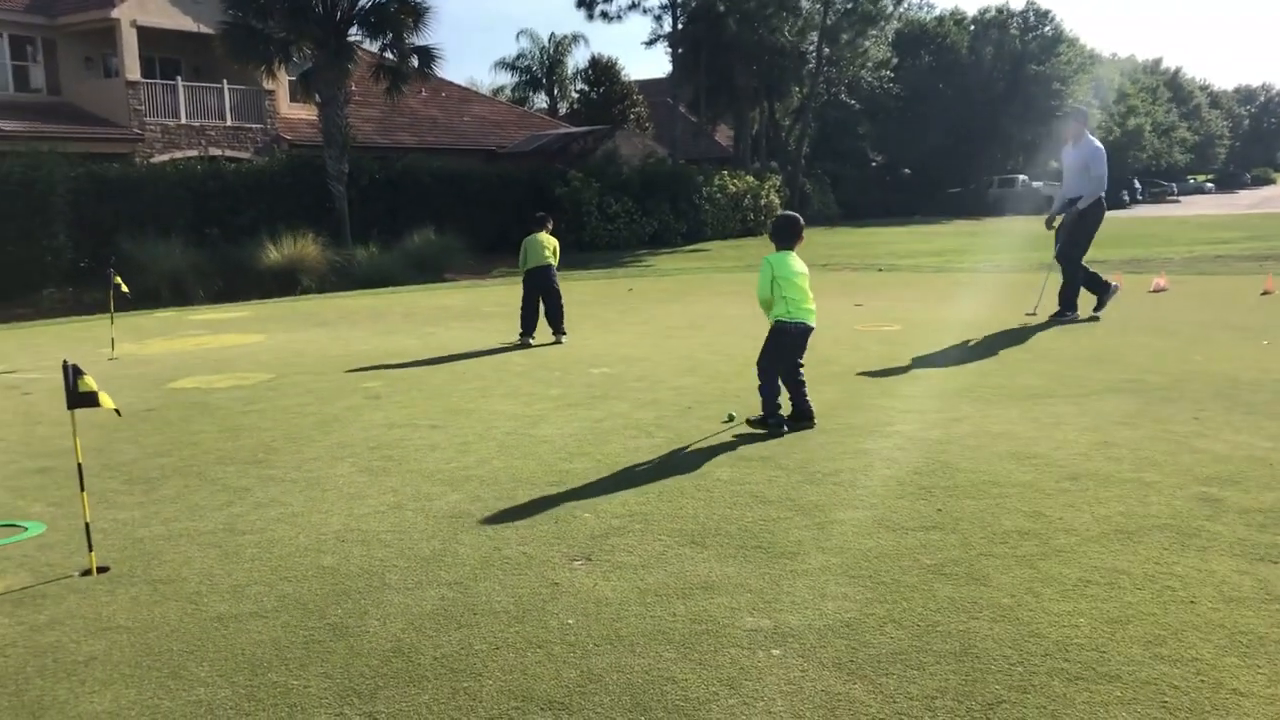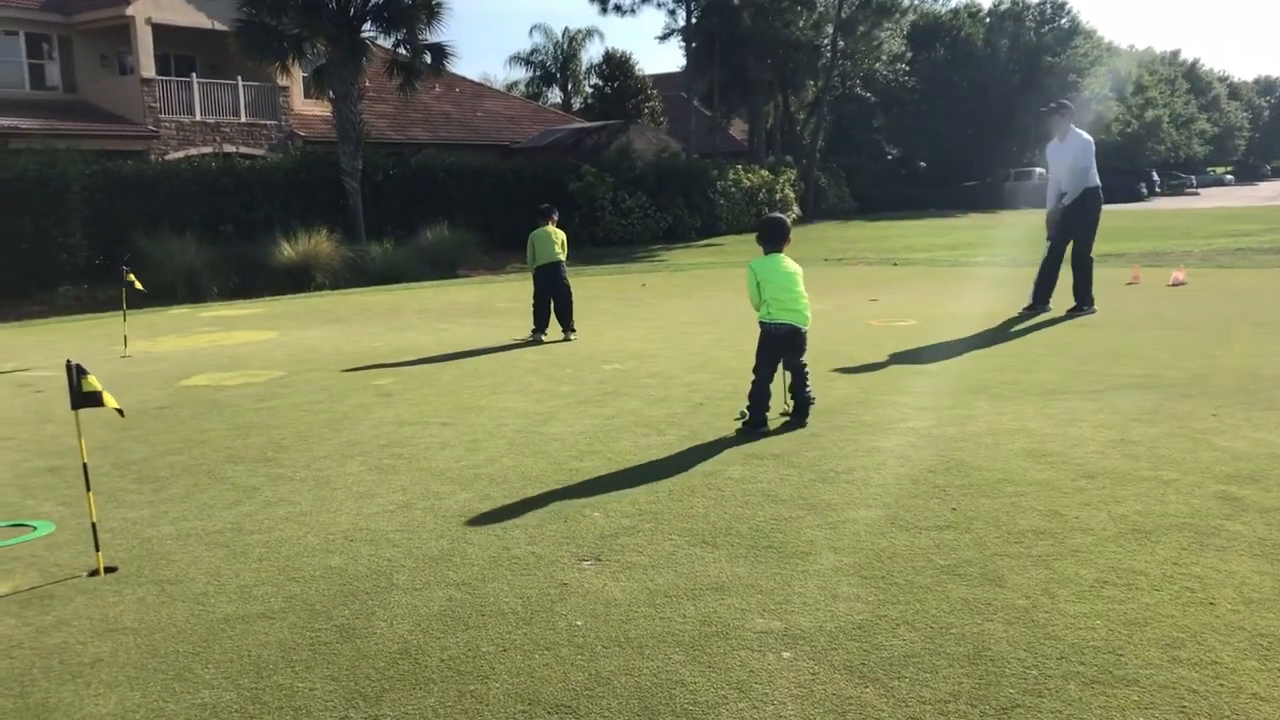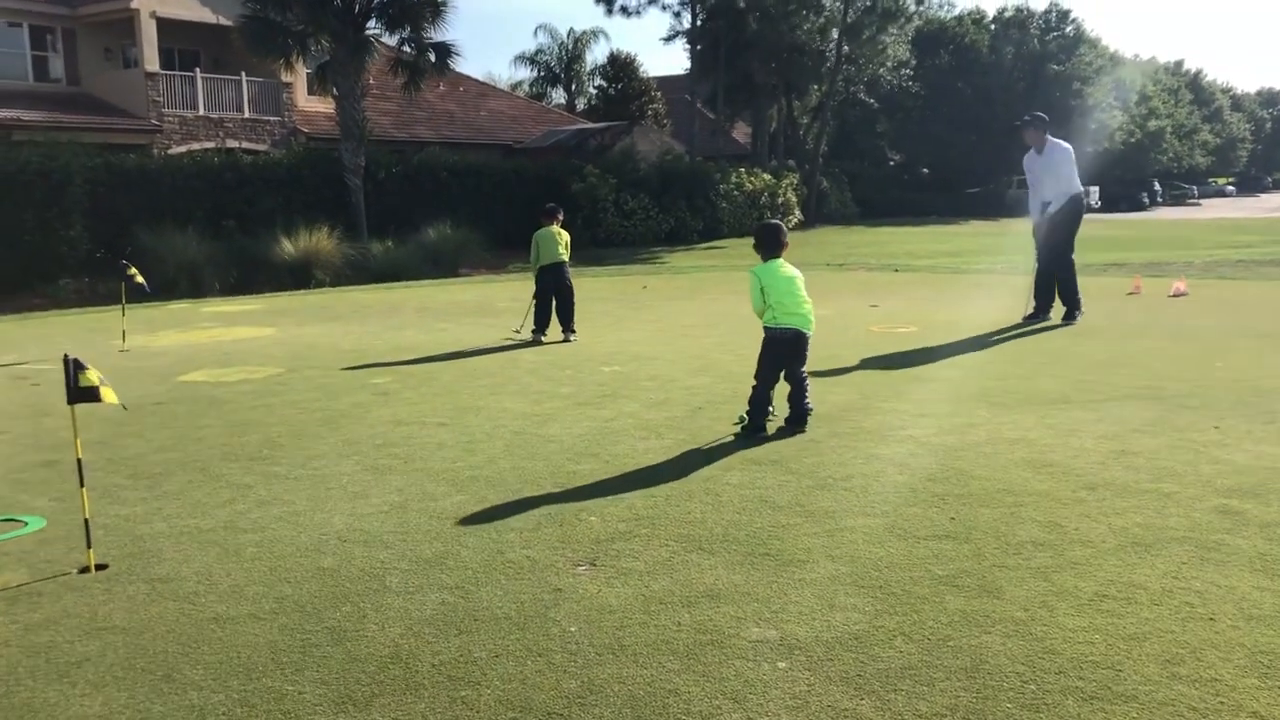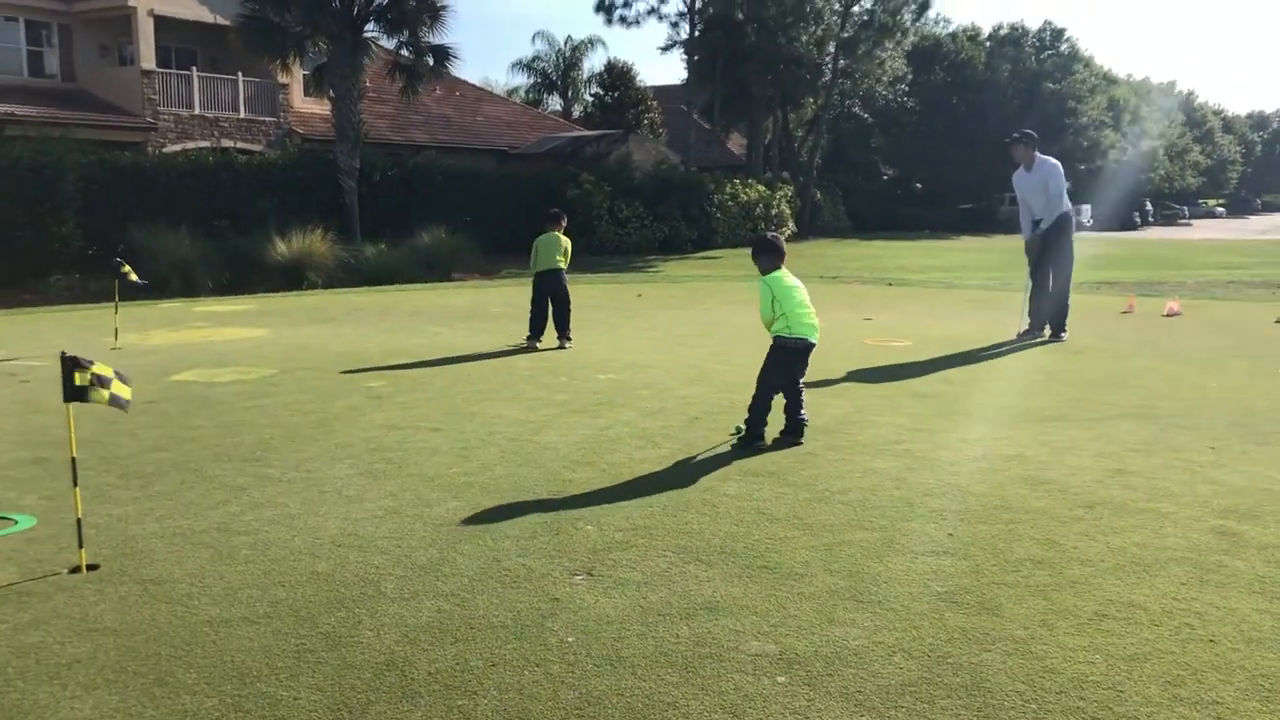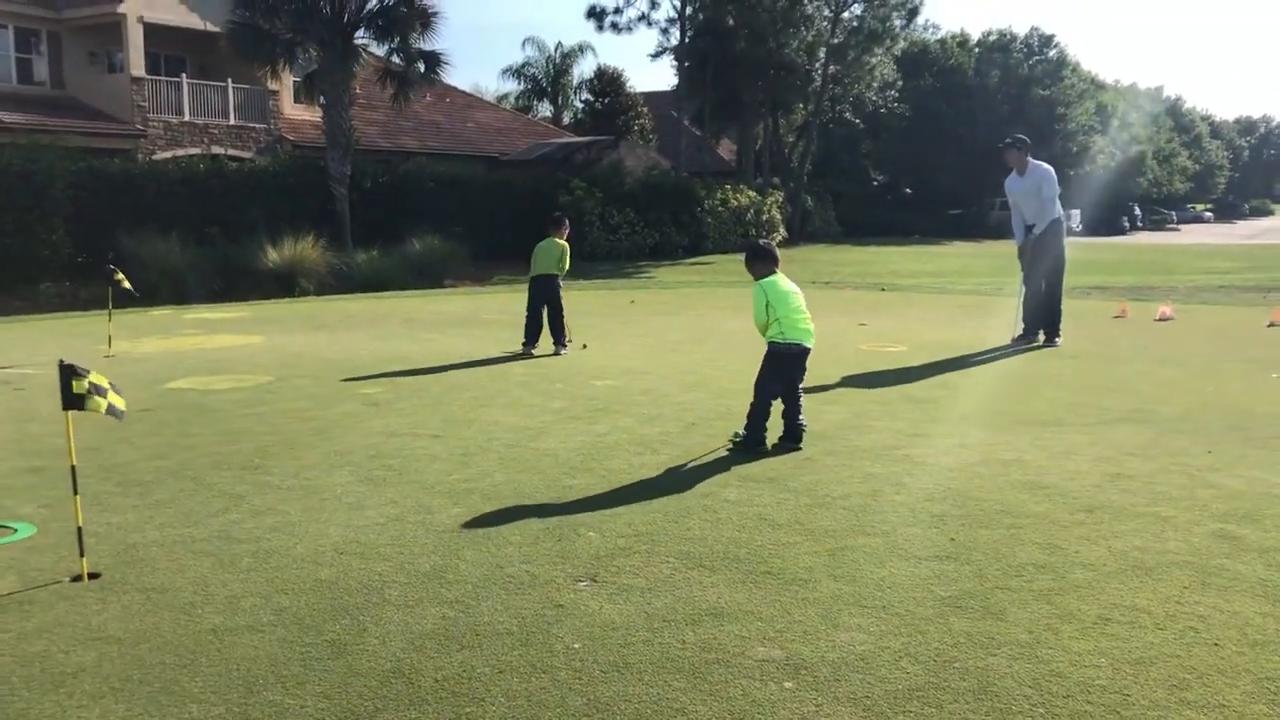
dt=0.3s
person 1, frame 1
left shoulder: (770, 262)
right shoulder: (801, 265)
left elbow: (764, 296)
left wrist: (770, 313)
left hip: (785, 324)
right hip: (806, 323)
left knee: (767, 369)
right knee: (793, 369)
left ankle: (773, 419)
right ankle: (803, 414)
person 1, frame 2
left shoulder: (755, 267)
right shoulder: (794, 267)
left elbow: (755, 301)
right elbow: (797, 296)
left hip: (773, 326)
right hip: (799, 325)
left knee: (763, 374)
right knee: (797, 367)
left ankle: (757, 420)
right ankle: (801, 410)
person 1, frame 3
left shoulder: (758, 273)
right shoulder: (795, 272)
left elbow: (759, 307)
right elbow: (798, 301)
left hip: (778, 331)
right hip: (803, 329)
left knee: (765, 379)
right knee: (797, 376)
left ankle: (756, 424)
right ankle: (798, 419)
person 1, frame 4
left shoulder: (768, 282)
right shoulder: (795, 281)
left elbow: (767, 316)
left wrist: (775, 331)
left hip: (787, 340)
right hip: (808, 338)
left knee: (766, 386)
right knee: (794, 386)
left ankle: (754, 434)
right ankle: (794, 430)
person 1, frame 5
left shoulder: (763, 286)
right shoulder: (792, 286)
left elbow: (761, 320)
right elbow: (795, 315)
left wrist: (768, 335)
left hip: (782, 345)
right hip: (804, 343)
left knee: (764, 391)
right knee: (793, 391)
left ankle: (754, 439)
right ankle: (793, 436)
person 2, frame 1
left shoulder: (1094, 148)
right shoulder: (1068, 149)
left elbow: (1099, 185)
left wrist: (1076, 209)
right wrist: (1054, 212)
left hip: (1090, 207)
right hip: (1074, 208)
left knee: (1072, 256)
right knee: (1061, 253)
left ankle: (1068, 307)
right ankle: (1103, 288)
person 2, frame 2
left shoulder: (1083, 141)
right shoulder: (1052, 146)
left elbow: (1082, 178)
left wrist: (1060, 206)
right wrist: (1051, 209)
left hip: (1087, 197)
right hip: (1067, 199)
left knee: (1081, 251)
right knee: (1054, 249)
left ankle: (1085, 303)
right ankle: (1041, 300)
person 2, frame 3
left shoulder: (1062, 150)
right shoulder: (1028, 159)
left elbow: (1067, 186)
right elbow: (1034, 191)
left wrist: (1048, 215)
right wrist: (1036, 221)
left hip: (1070, 204)
right hip: (1049, 208)
left knee: (1062, 255)
right knee: (1044, 258)
left ankle: (1073, 307)
right ankle: (1042, 308)
person 2, frame 4
left shoulder: (1051, 167)
right shoulder: (1018, 177)
left elbow: (1057, 202)
right elbow: (1024, 209)
left wrist: (1040, 231)
right wrist: (1028, 238)
left hip: (1059, 222)
right hip: (1038, 225)
left knee: (1060, 276)
right knee: (1038, 277)
left ankle: (1059, 327)
right ankle: (1037, 325)
person 2, frame 5
left shoulder: (1044, 172)
right shoulder: (1010, 182)
left elbow: (1050, 207)
right elbow: (1016, 214)
left wrist: (1033, 236)
right wrist: (1020, 243)
left hip: (1051, 228)
right hip: (1030, 232)
left knee: (1052, 282)
right knee: (1031, 283)
left ankle: (1053, 332)
right ankle: (1031, 330)
